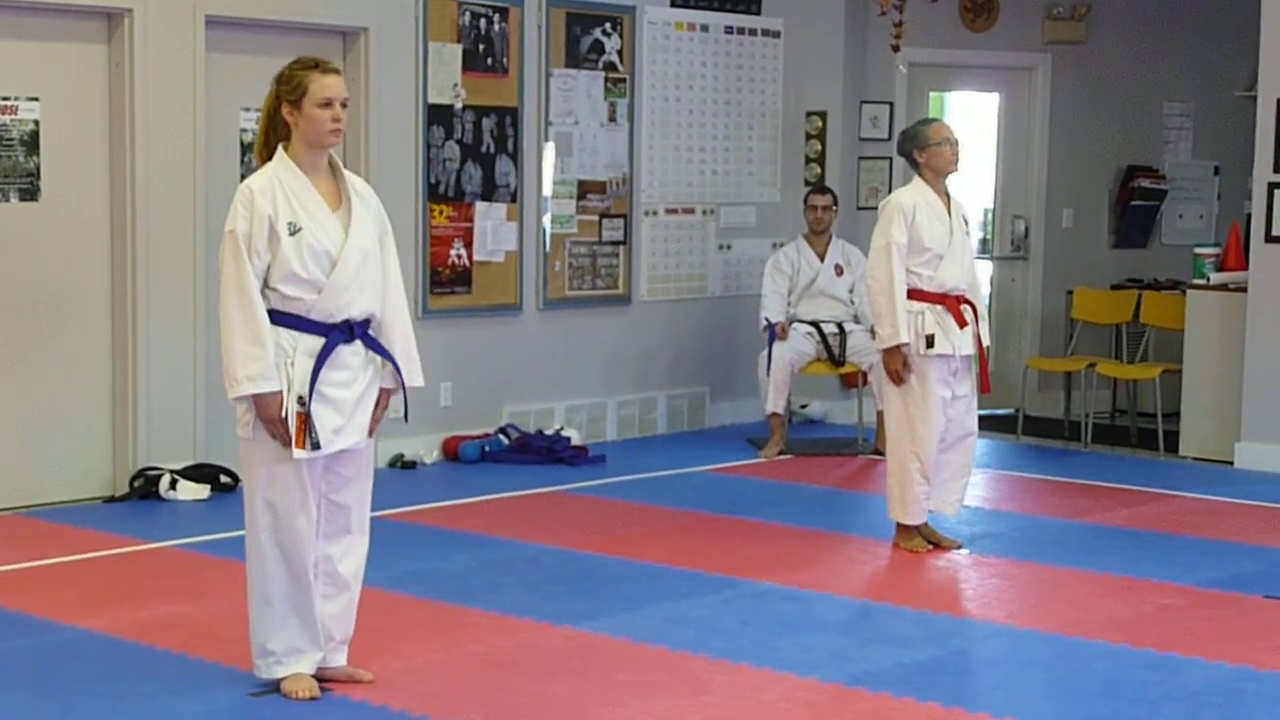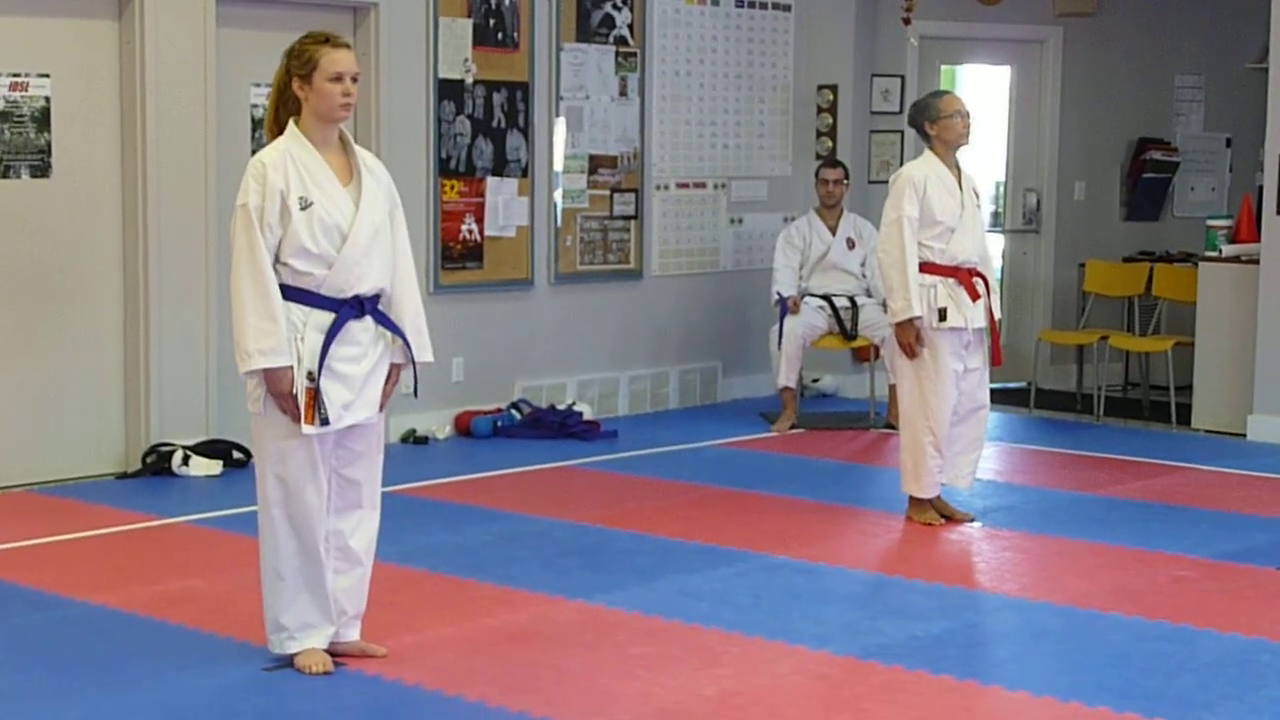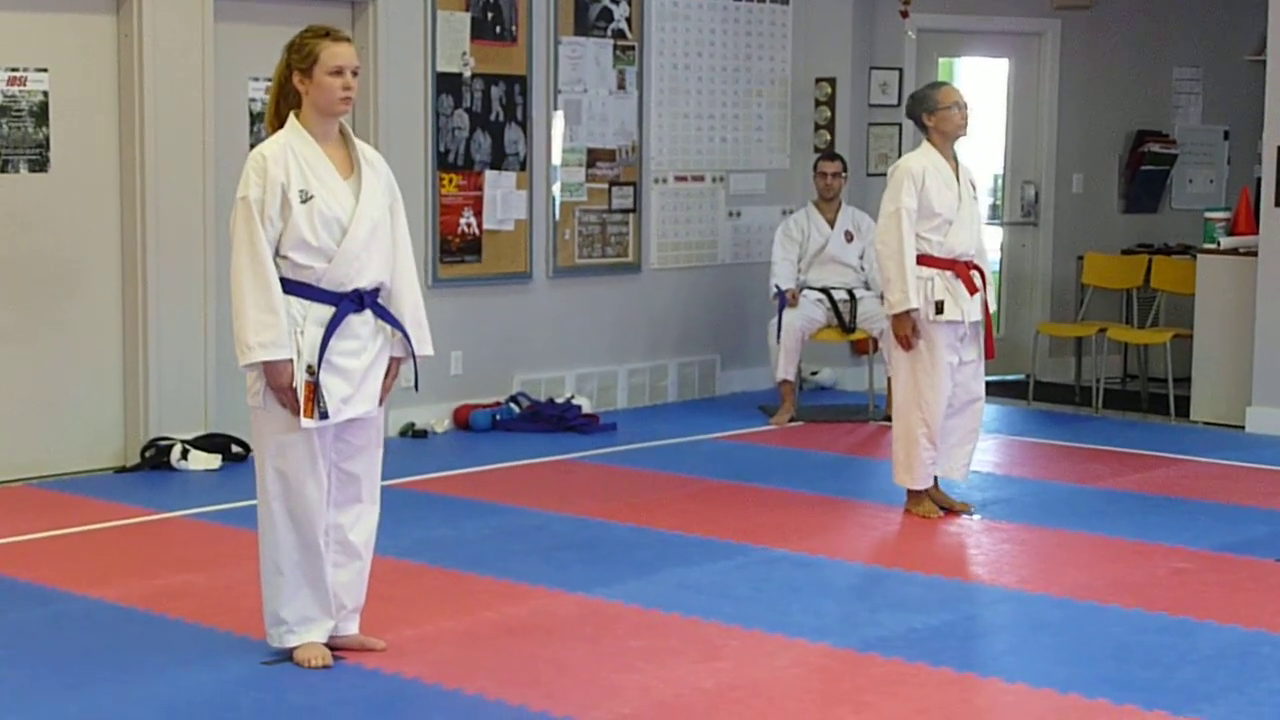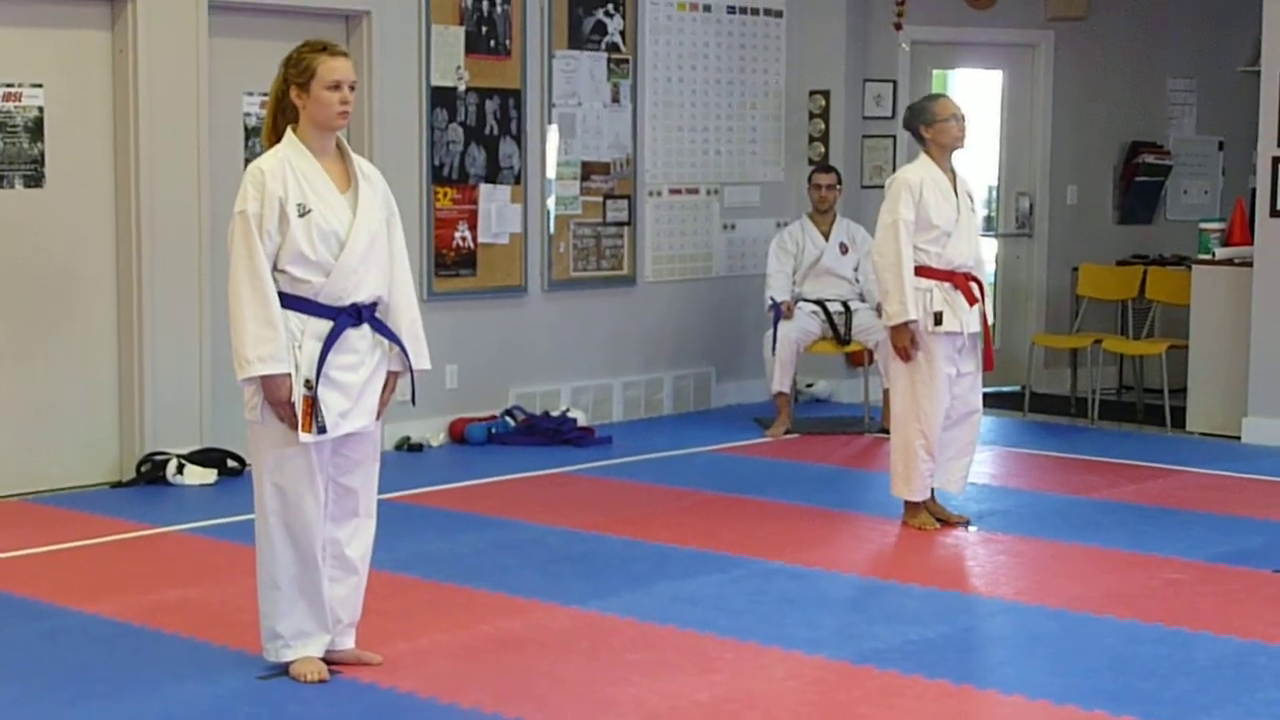
dt=0.4s
person 1, frame 1
left shoulder: (361, 196)
right shoulder: (261, 194)
left elbow: (386, 288)
right elbow: (242, 296)
left wrist: (387, 374)
right wrist: (261, 387)
left hip: (351, 371)
right hip: (289, 369)
left knee: (343, 518)
right knee: (287, 518)
left ankle: (326, 650)
right ankle: (286, 657)
person 1, frame 2
left shoulder: (371, 170)
right shoulder: (272, 168)
left elbow: (396, 263)
right elbow: (254, 271)
left wrist: (397, 351)
right wrist: (272, 361)
left hip: (362, 346)
right hip: (299, 344)
left knee: (355, 493)
right knee: (299, 493)
left ankle: (340, 624)
right ankle: (300, 632)
person 1, frame 3
left shoulder: (372, 164)
right shoulder: (272, 162)
left elbow: (396, 256)
right elbow: (254, 264)
left wrist: (397, 343)
right wrist: (272, 355)
left hip: (361, 341)
right hip: (300, 339)
left knee: (355, 487)
right knee: (298, 487)
left ankle: (340, 619)
right ankle: (300, 627)
person 1, frame 4
left shoulder: (368, 178)
right shoulder: (268, 176)
left elbow: (393, 270)
right elbow: (252, 278)
left wrist: (394, 358)
right wrist: (270, 367)
left hip: (358, 354)
right hip: (297, 352)
left knee: (351, 502)
right knee: (295, 502)
left ankle: (336, 632)
right ankle: (296, 641)
person 2, frame 1
left shoulder: (956, 207)
right shoulder: (902, 203)
right elbow: (884, 275)
left wrist: (976, 332)
right wrist: (892, 341)
left hip: (957, 329)
right hip: (920, 329)
left knee: (958, 429)
right knee: (917, 429)
left ankle: (924, 520)
right ankle: (906, 526)
person 2, frame 2
left shoulder: (967, 180)
right shoulder: (912, 177)
right elbow: (895, 249)
left wrist: (988, 305)
right wrist: (904, 315)
left hip: (969, 303)
right hip: (932, 302)
left knee: (970, 403)
right knee: (930, 403)
left ankle: (937, 493)
right ankle: (919, 498)
person 2, frame 3
left shoulder: (964, 172)
right shoulder: (911, 168)
right elbow: (893, 240)
left wrist: (981, 297)
right wrist: (902, 306)
left hip: (965, 295)
right hip: (929, 295)
left knee: (966, 394)
right knee: (926, 395)
left ankle: (935, 485)
right ankle: (916, 491)
person 2, frame 4
left shoulder: (961, 184)
right shoulder: (909, 180)
right elbow: (891, 252)
left wrist: (980, 309)
right wrist: (900, 317)
left hip: (963, 307)
right hip: (927, 306)
left knee: (963, 406)
right knee: (923, 406)
left ankle: (931, 497)
right ankle: (913, 503)
person 3, frame 1
left shoulder: (852, 256)
right shoulder: (786, 257)
left elbow: (865, 298)
right elbow: (773, 296)
right wrist: (777, 321)
left hip: (845, 330)
right hip: (803, 330)
right knee: (776, 357)
left ankle: (883, 436)
right ankle: (777, 436)
person 3, frame 2
left shoulder: (863, 229)
right shoulder: (797, 230)
left elbow: (877, 272)
right elbow: (785, 270)
right wrist: (789, 295)
left hip: (857, 304)
right hip: (815, 304)
right knee: (788, 331)
left ankle: (895, 409)
right ankle: (789, 410)
person 3, frame 3
left shoulder: (862, 222)
right shoulder: (795, 223)
left elbow: (875, 264)
right elbow: (783, 262)
right wrist: (787, 288)
left hip: (855, 297)
right hip: (813, 297)
right knee: (785, 324)
left ankle: (894, 401)
right ankle: (788, 402)
person 3, frame 4
left shoulder: (856, 234)
right shoulder: (790, 236)
left elbow: (870, 276)
right elbow: (778, 275)
right wrist: (782, 300)
left hip: (850, 308)
right hip: (808, 309)
left knee: (891, 333)
right knee: (781, 336)
left ankle: (890, 413)
right ankle: (783, 415)
